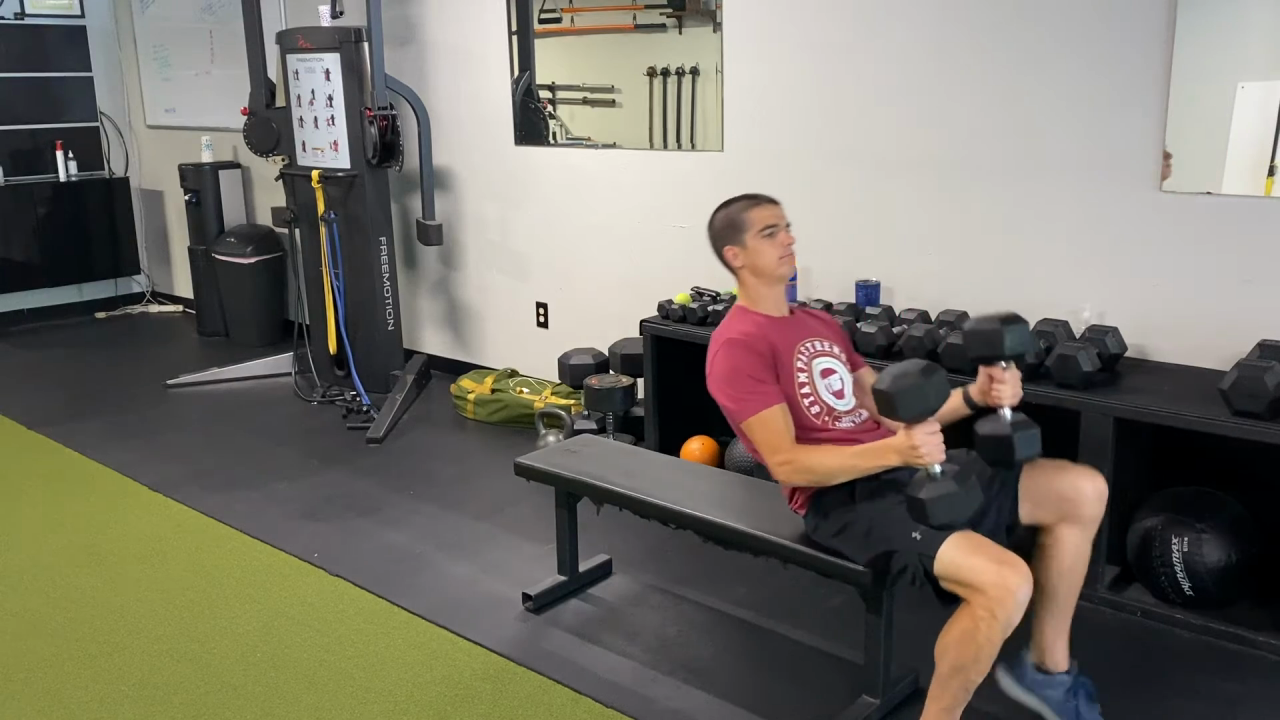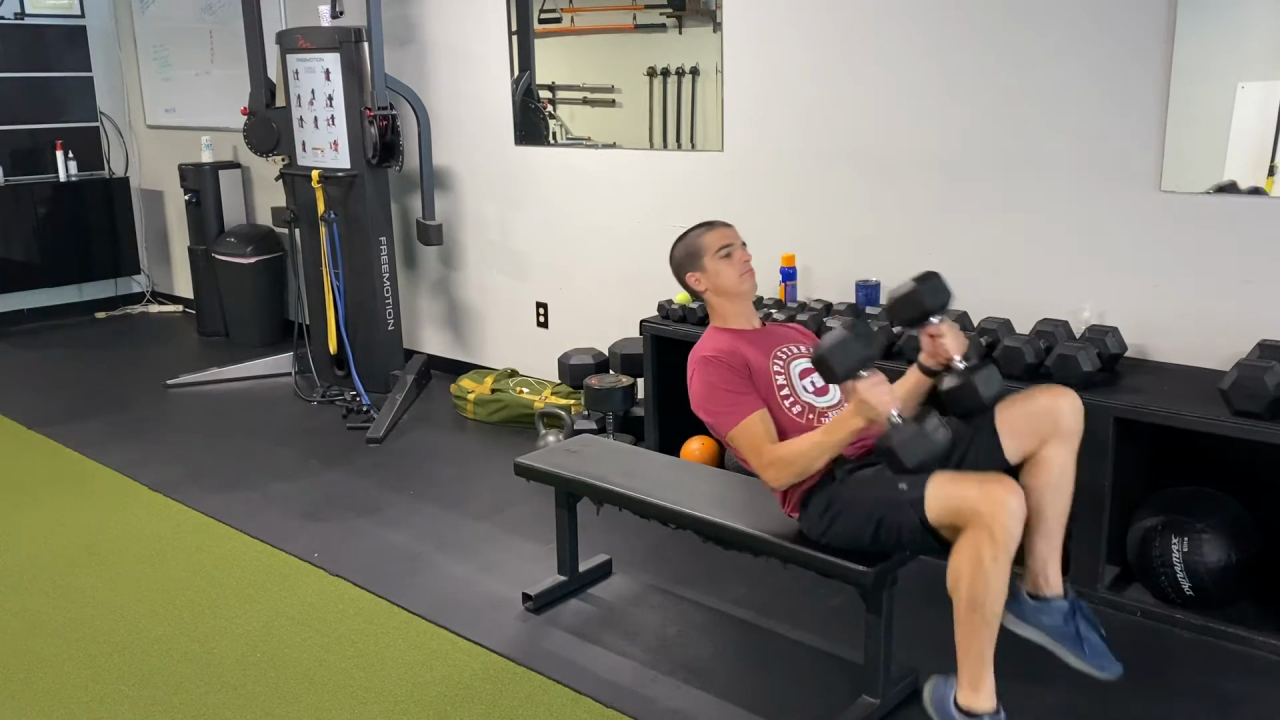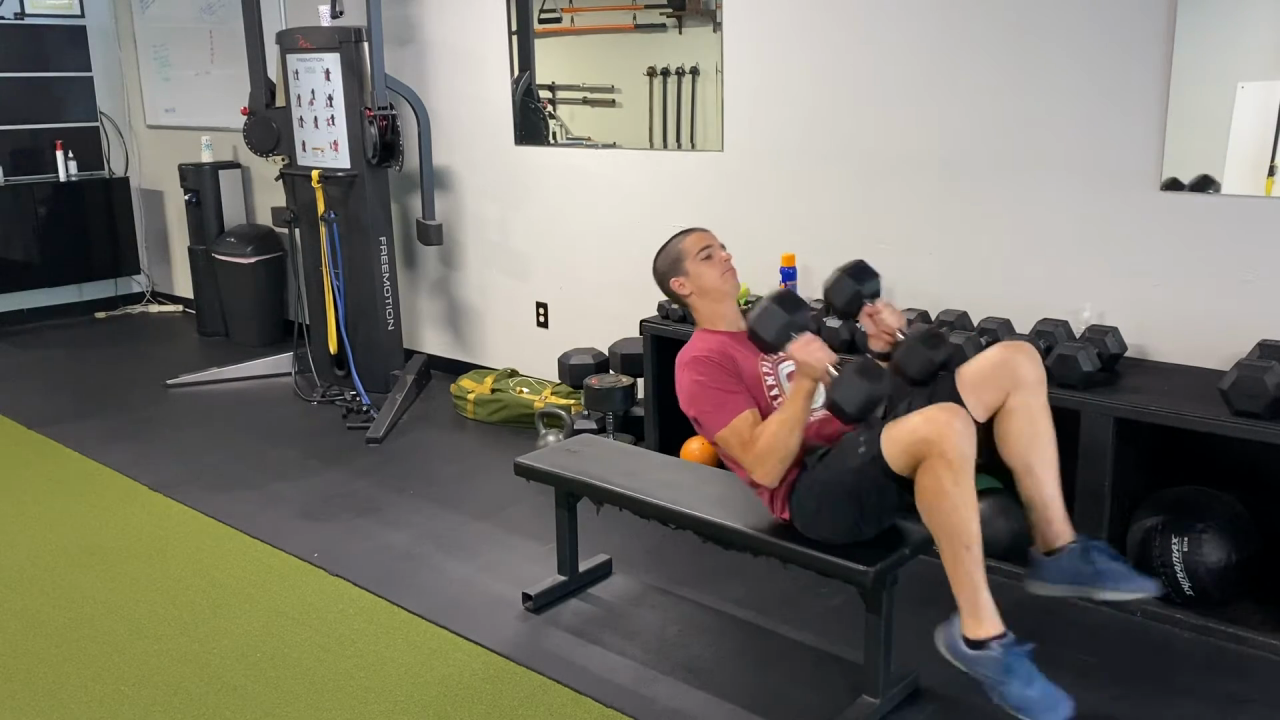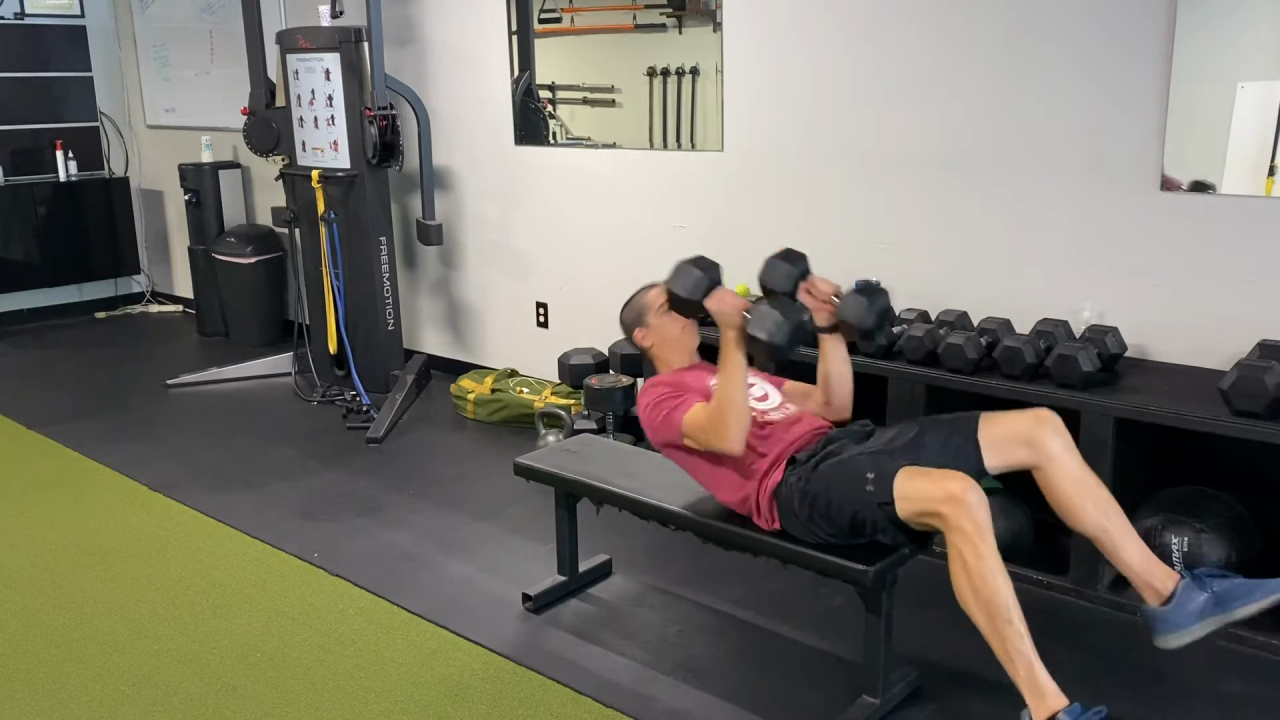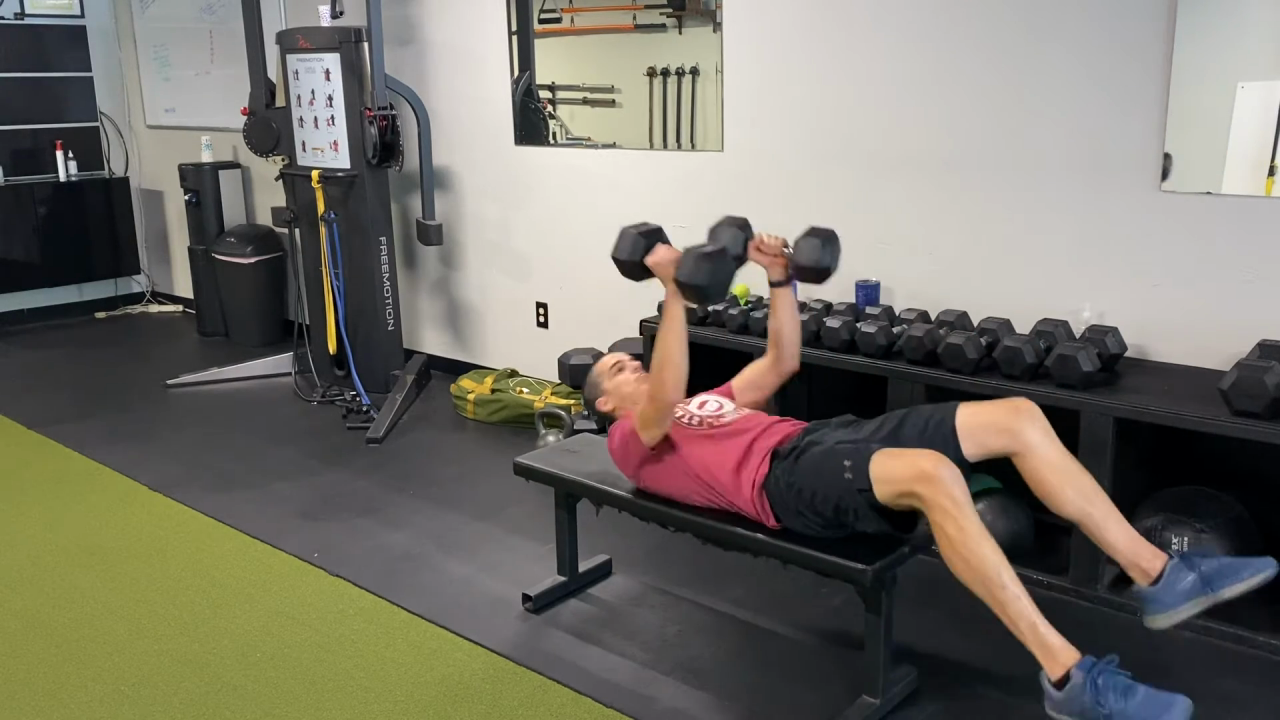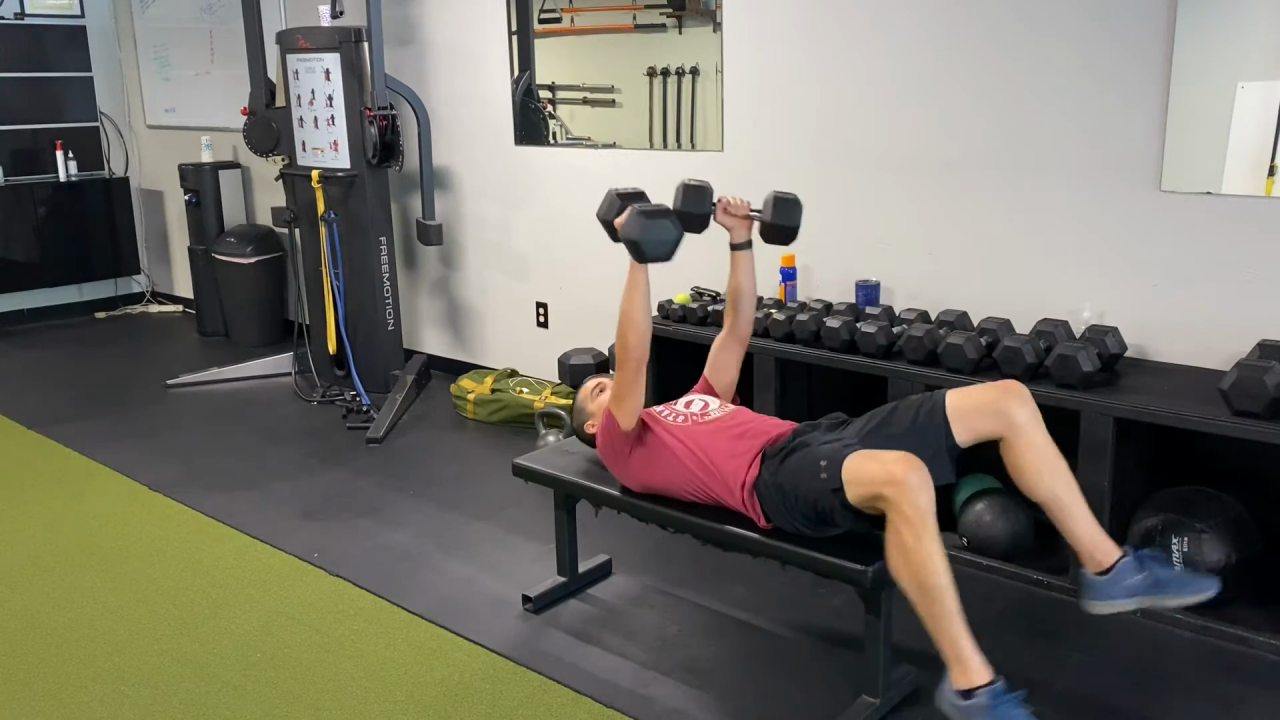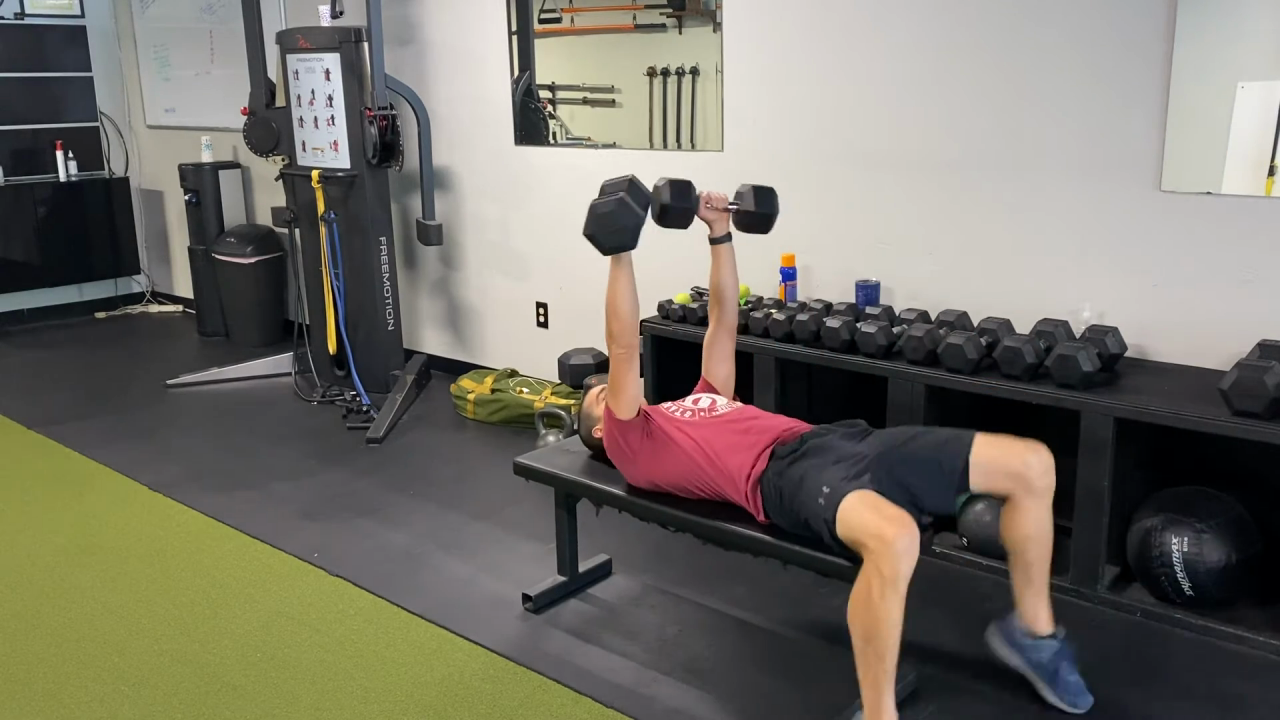
dt=0.2s
person 1, frame 1
left shoulder: (817, 322)
right shoulder: (737, 345)
left elbow: (886, 412)
right elbow: (786, 464)
left wrist: (972, 398)
right wrist: (894, 451)
left hip: (900, 471)
right hip: (841, 500)
left knee: (1084, 491)
right knee: (1005, 584)
left ankle: (1047, 669)
person 1, frame 2
left shoulder: (793, 335)
right shoulder: (713, 361)
right elbow: (775, 468)
left wrist: (928, 366)
right wrist: (857, 415)
left hip: (889, 459)
right hip: (833, 495)
left knee: (1057, 407)
right knee: (998, 500)
left ankle: (1043, 597)
person 1, frame 3
right shoulder: (700, 361)
right elbow: (765, 467)
left wrist: (881, 351)
right wrist: (804, 382)
left hip: (864, 450)
right hip: (819, 489)
left knee: (1014, 360)
right knee: (944, 426)
left ankle: (1059, 551)
right ankle: (982, 637)
person 1, frame 4
left shoulder: (731, 365)
right shoulder: (660, 394)
left elbow: (837, 406)
right elbow: (730, 437)
left wrist: (827, 326)
right wrist: (731, 335)
left hip: (849, 448)
right hip: (797, 486)
left knee: (1039, 427)
right knee: (958, 499)
left ankle: (1168, 595)
person 1, frame 5
left shoulder: (708, 397)
right shoulder: (632, 441)
left elbow: (783, 361)
right elbow: (667, 402)
left wrist: (779, 279)
right wrist: (674, 293)
left hip: (826, 437)
right hip: (786, 476)
left knee: (1017, 417)
right knee: (934, 476)
left ankle: (1156, 576)
person 1, frame 6
left shoulder: (695, 402)
right shoulder: (627, 448)
left elbow: (738, 328)
right elbow: (632, 362)
left wrist: (740, 242)
right wrist: (638, 256)
left hip: (819, 436)
right hip: (776, 474)
left knee: (1005, 399)
right knee: (905, 479)
left ankle: (1108, 568)
person 1, frame 7
left shoulder: (697, 403)
right shoulder: (631, 443)
left elbow: (723, 322)
right elbow: (623, 352)
left wrist: (720, 235)
right wrist: (621, 248)
left hip: (834, 440)
right hip: (783, 473)
left knee: (1033, 465)
right knee: (894, 537)
left ankle: (1030, 632)
